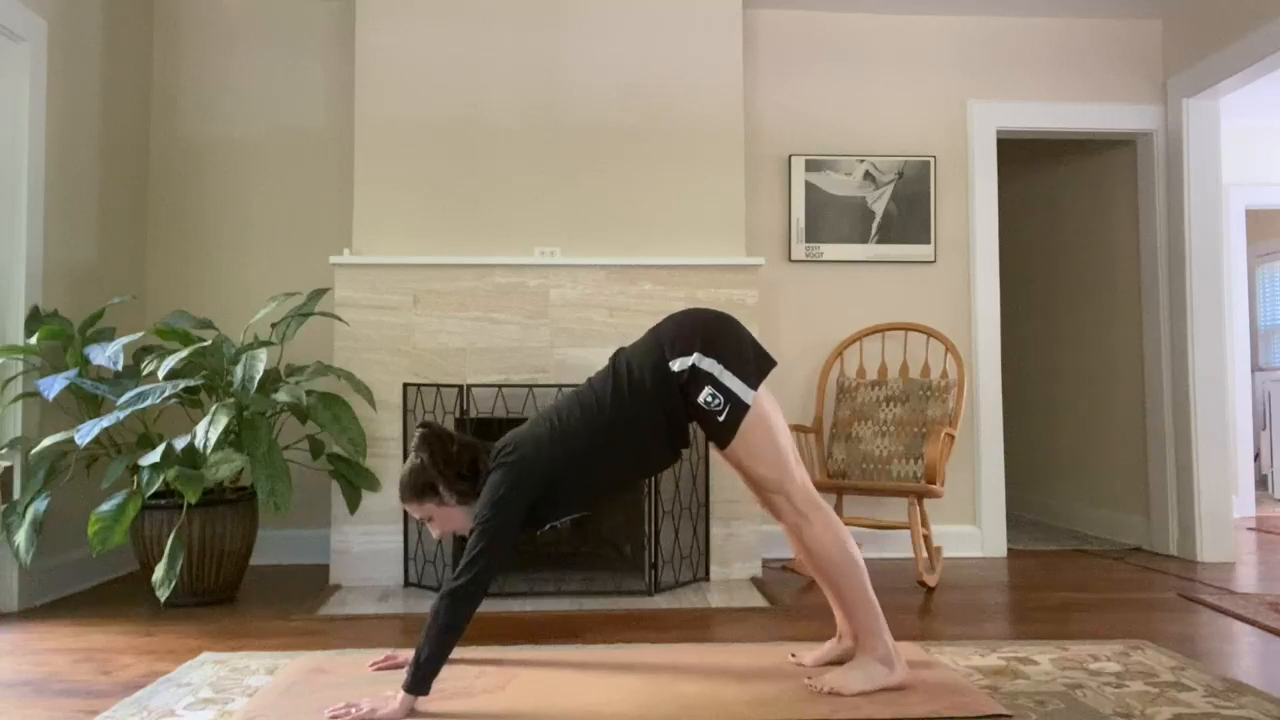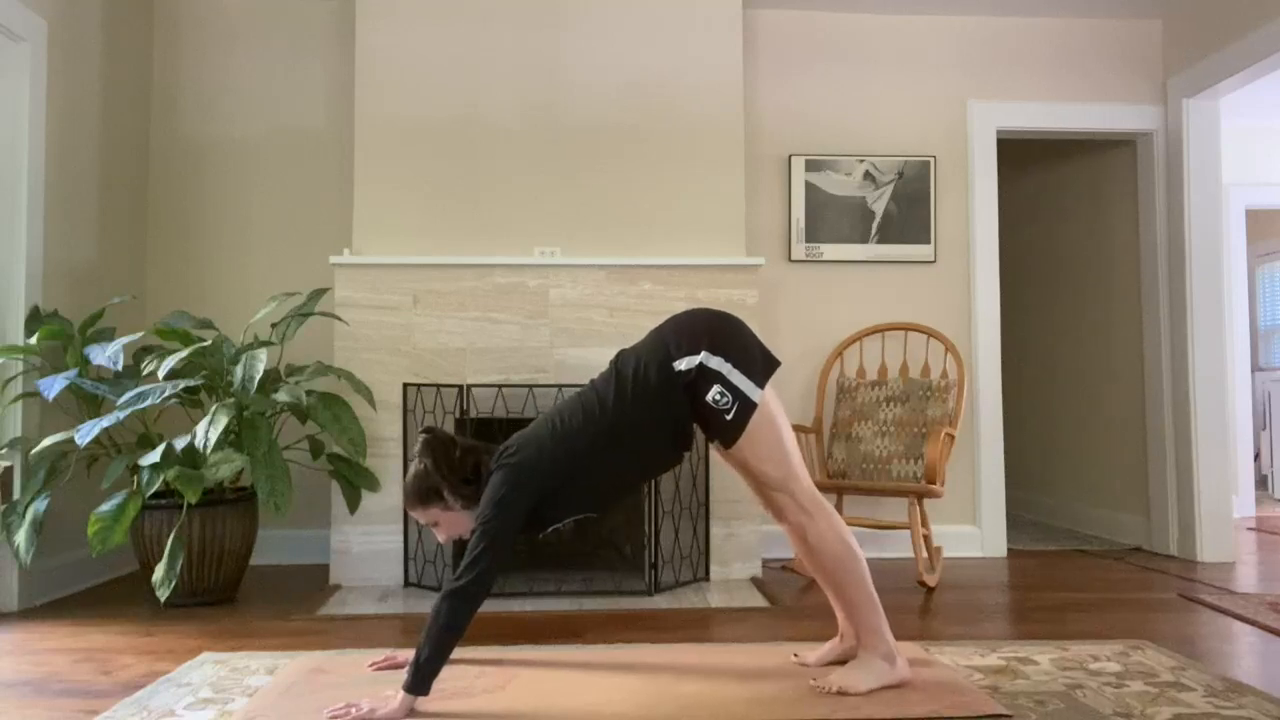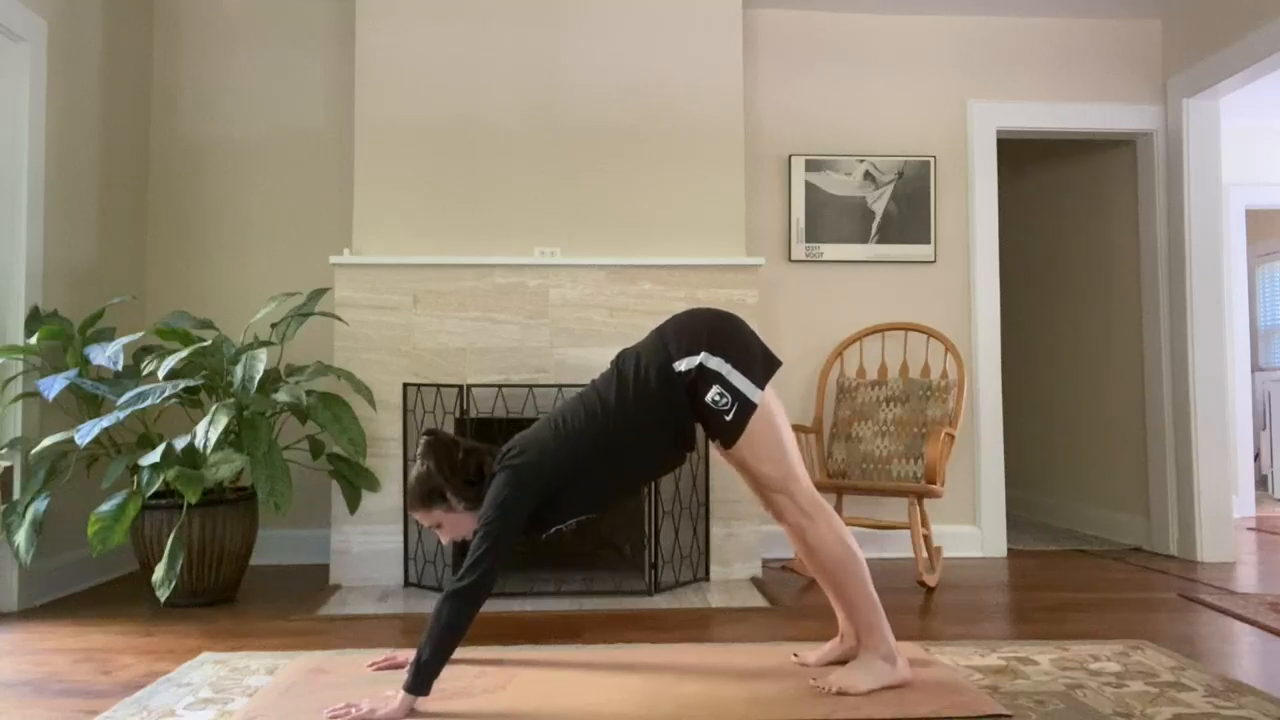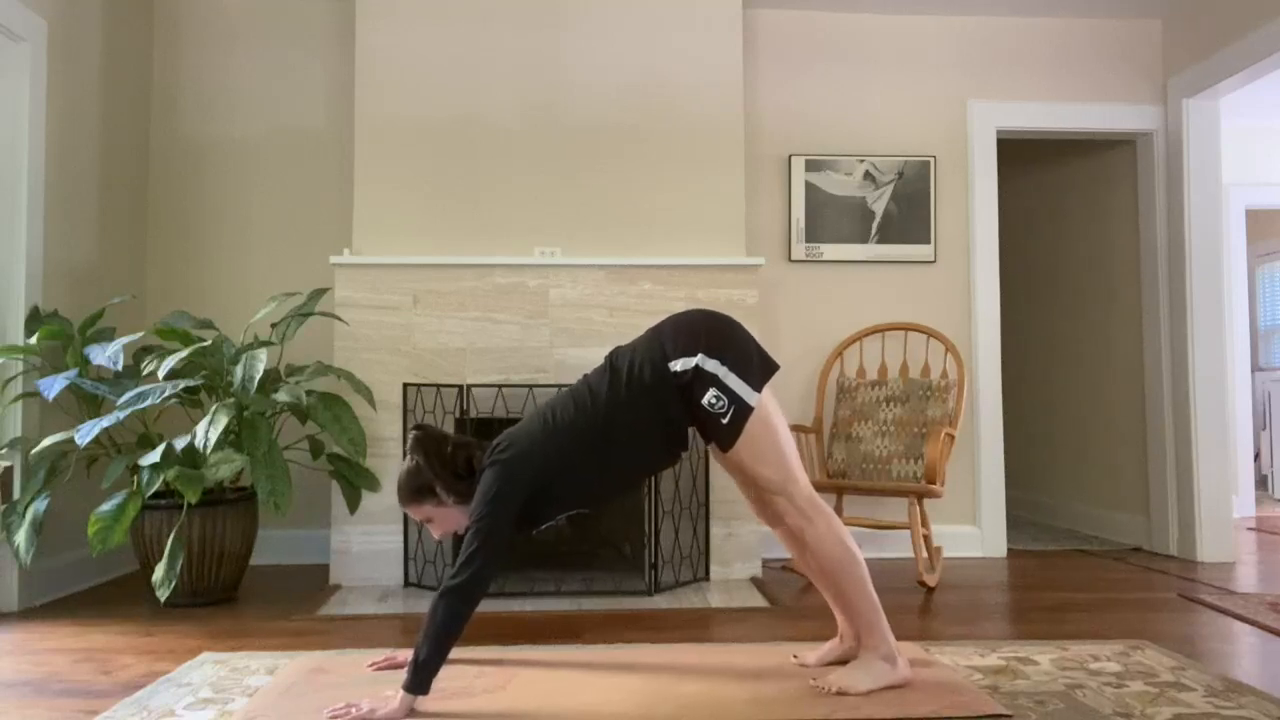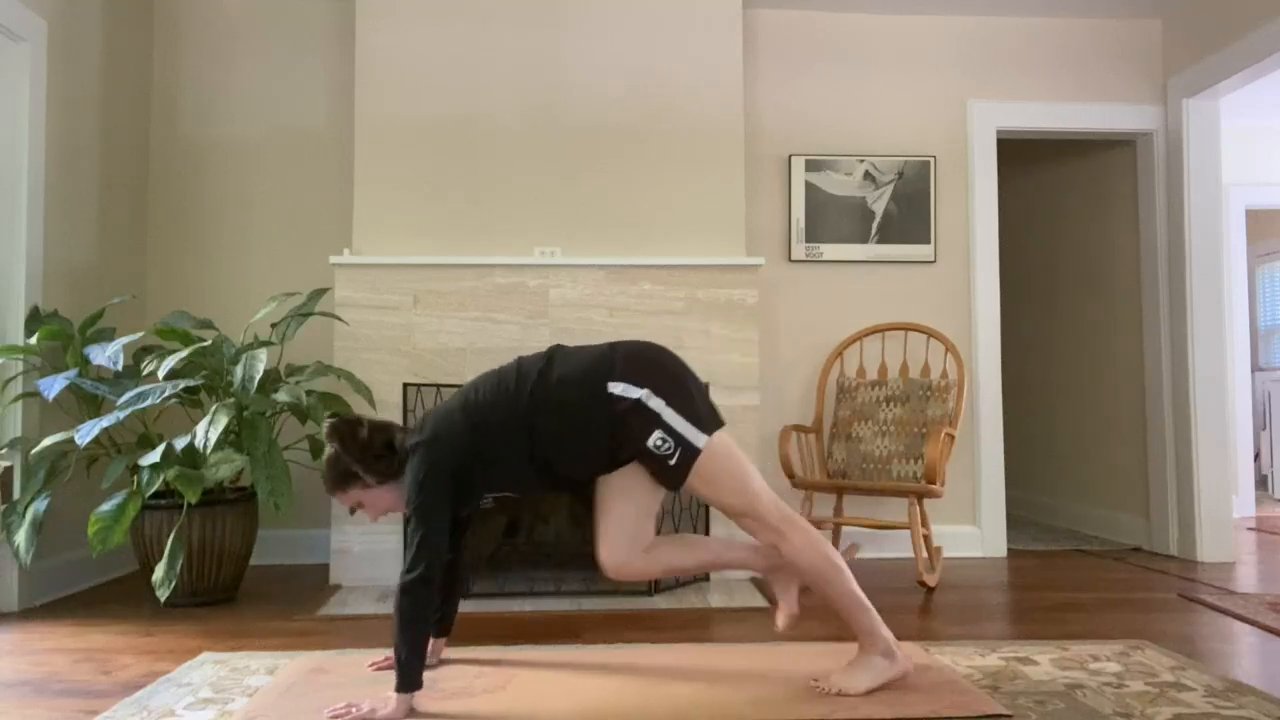
dt=0.5s
person 1, frame 1
left shoulder: (510, 476)
right shoulder: (502, 473)
left elbow: (466, 585)
right elbow: (469, 582)
right wrist: (429, 649)
left hip: (695, 358)
right hip: (687, 367)
left knee: (793, 500)
right knee: (782, 501)
left ankle: (881, 654)
right ankle: (851, 635)
person 1, frame 2
left shoulder: (512, 479)
right shoulder: (507, 477)
left elbow: (467, 586)
right elbow: (470, 584)
right wrist: (429, 650)
left hip: (700, 359)
right hip: (691, 366)
left knee: (795, 501)
right knee: (784, 504)
left ankle: (881, 652)
right ankle: (852, 634)
person 1, frame 3
left shoulder: (517, 481)
right shoulder: (509, 478)
left elbow: (470, 586)
right elbow: (473, 583)
right wrist: (430, 650)
left hip: (701, 359)
right hip: (690, 366)
left knee: (796, 501)
right knee: (784, 505)
left ankle: (883, 654)
right ankle: (852, 635)
person 1, frame 4
left shoulder: (504, 477)
right shoulder: (500, 474)
left elbow: (465, 582)
right elbow: (469, 579)
right wrist: (428, 650)
left hip: (695, 361)
right hip: (687, 368)
left knee: (794, 503)
right knee: (775, 510)
left ankle: (883, 654)
right ankle: (852, 634)
person 1, frame 5
left shoulder: (424, 459)
right shoulder: (437, 454)
left elbow: (419, 573)
right elbow: (448, 549)
right wrist: (434, 642)
left hip: (629, 389)
right hip: (613, 411)
left knee: (760, 512)
right knee: (623, 561)
left ankle: (881, 648)
right ankle: (768, 561)
